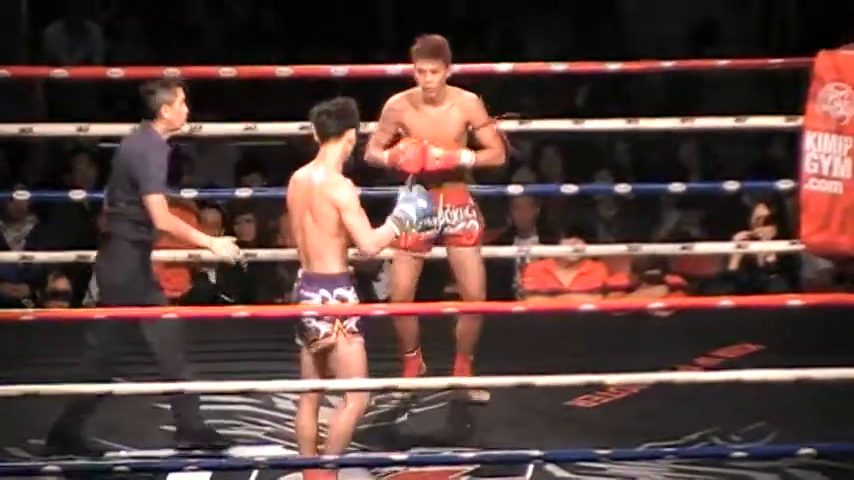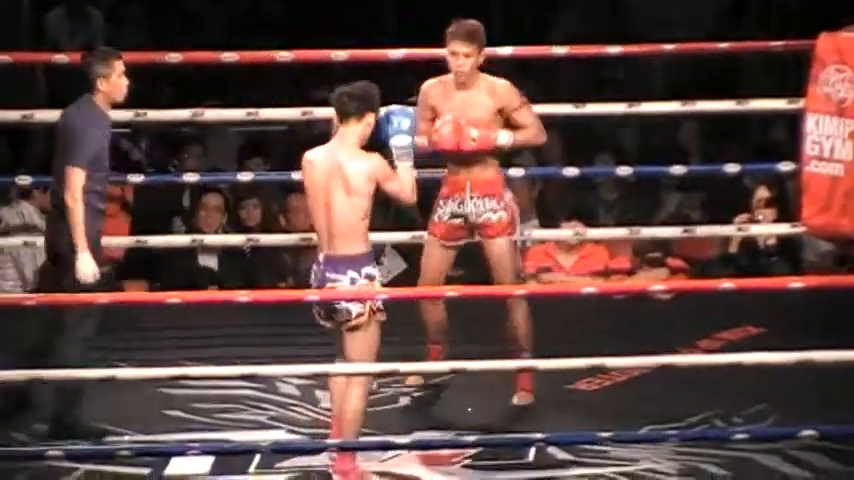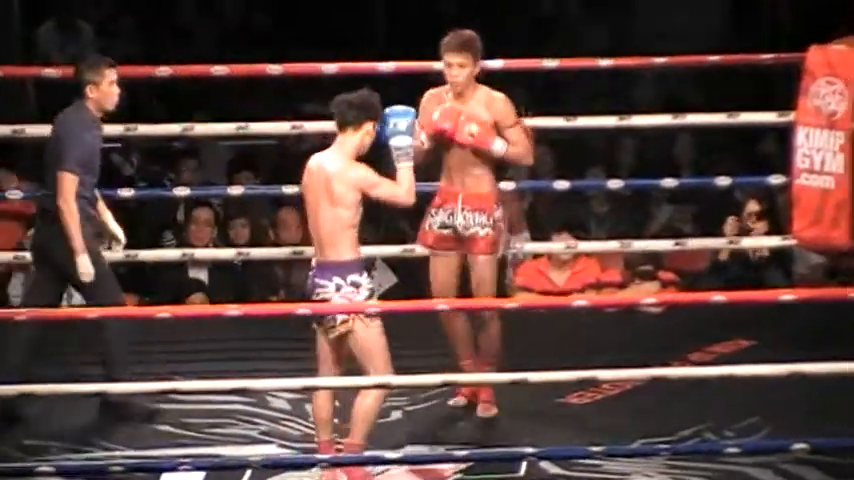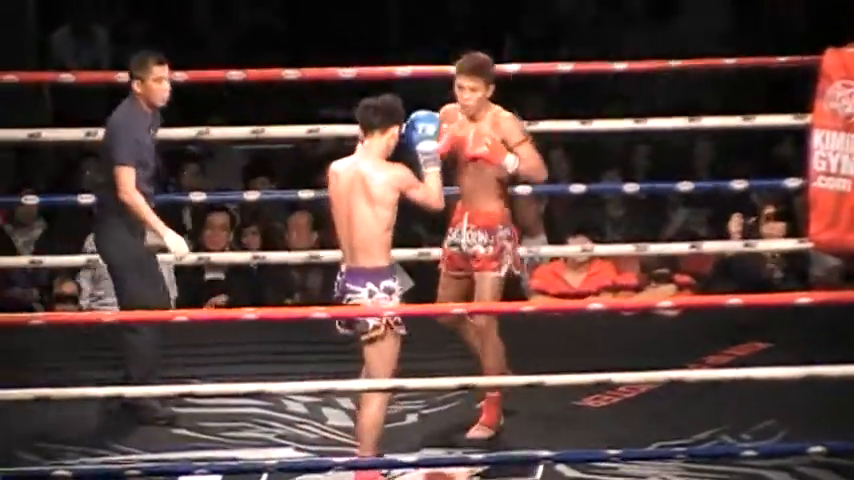
dt=0.4s
person 1, frame 1
left shoulder: (298, 179)
right shoulder: (339, 185)
right elbow: (369, 244)
right wrist: (401, 217)
left hip: (306, 288)
right hip: (332, 293)
left knee: (310, 394)
right knee: (357, 396)
person 1, frame 2
left shoulder: (310, 159)
right shoulder: (369, 163)
right elbow: (409, 195)
right wrist: (401, 146)
left hip: (324, 268)
right hip: (356, 273)
left knee: (347, 356)
right knee: (360, 378)
left ankle: (338, 436)
person 1, frame 3
left shoulder: (314, 163)
right shoulder: (355, 173)
right elbow: (406, 197)
right wrist: (403, 150)
left hip: (321, 275)
right hip: (347, 279)
left knee: (328, 376)
right knee: (379, 377)
person 1, frame 4
left shoulder: (336, 170)
right shoulder: (392, 174)
right elbow: (436, 201)
left wrist: (364, 146)
right wrist: (429, 154)
left hip: (347, 279)
right hip: (376, 285)
left knee: (374, 367)
right knee: (379, 386)
left ankle: (364, 452)
right ankle: (365, 471)
person 2, frame 1
left shoulder: (468, 103)
right shoulder: (397, 106)
left elbow: (498, 154)
right elbow: (371, 152)
left wrist: (457, 157)
right wrist: (394, 157)
left hip: (458, 206)
left knee: (474, 298)
right knee: (399, 298)
left ankle: (462, 371)
right ankle: (413, 366)
person 2, frame 2
left shoulder: (500, 89)
right shoulder: (432, 90)
left elbow: (537, 134)
right elbow: (419, 141)
left wrist: (494, 138)
right wrist: (434, 141)
left hip: (490, 195)
right hip: (452, 193)
left knee: (508, 290)
right knee: (427, 285)
left ankle: (525, 373)
right ankle: (435, 359)
person 2, frame 3
left shoulder: (496, 103)
right shoulder: (433, 99)
left elbow: (526, 156)
right elbow: (416, 152)
left wrist: (487, 141)
right wrist: (429, 135)
left hip: (482, 206)
right hip: (444, 203)
left knee: (485, 306)
right knee: (443, 300)
left ankle: (487, 385)
right ankle: (469, 379)
person 2, frame 4
left shoulder: (505, 122)
right shoulder: (448, 115)
left elbow: (539, 173)
left wrist: (500, 158)
right wrist: (442, 152)
left hip: (492, 225)
right hip: (461, 221)
left knee: (483, 322)
right knee: (448, 312)
left ankle: (492, 412)
right ankle: (499, 373)
person 3, frame 1
left shoulder: (141, 141)
right shoulder: (147, 151)
left elbow: (114, 198)
right elbow: (162, 219)
right wrist: (211, 243)
left hip: (128, 254)
right hip: (124, 258)
left knee: (168, 342)
right knee: (103, 349)
left ankle: (190, 427)
right ankle: (65, 430)
person 3, frame 2
left shoulder: (80, 113)
right shoulder: (91, 124)
right elbow: (73, 193)
right wrist: (83, 252)
left hip: (64, 225)
right hip: (78, 229)
left knee: (57, 316)
right knee: (79, 322)
right ankle: (65, 417)
person 3, frame 3
left shoulder: (77, 121)
right shoulder: (79, 130)
right elbow: (65, 198)
left wrist: (108, 218)
right wrist: (81, 253)
left hip: (50, 230)
right hip: (68, 231)
right knee: (112, 311)
right ankle: (116, 399)
person 3, frame 4
left shoulder: (148, 116)
right shoulder: (127, 122)
right elbow: (126, 190)
left wrist: (155, 228)
right wrist: (165, 233)
left hip: (128, 224)
right hip: (117, 226)
left knee: (156, 302)
right knee: (143, 310)
left ankle: (138, 385)
right ankle: (139, 397)
